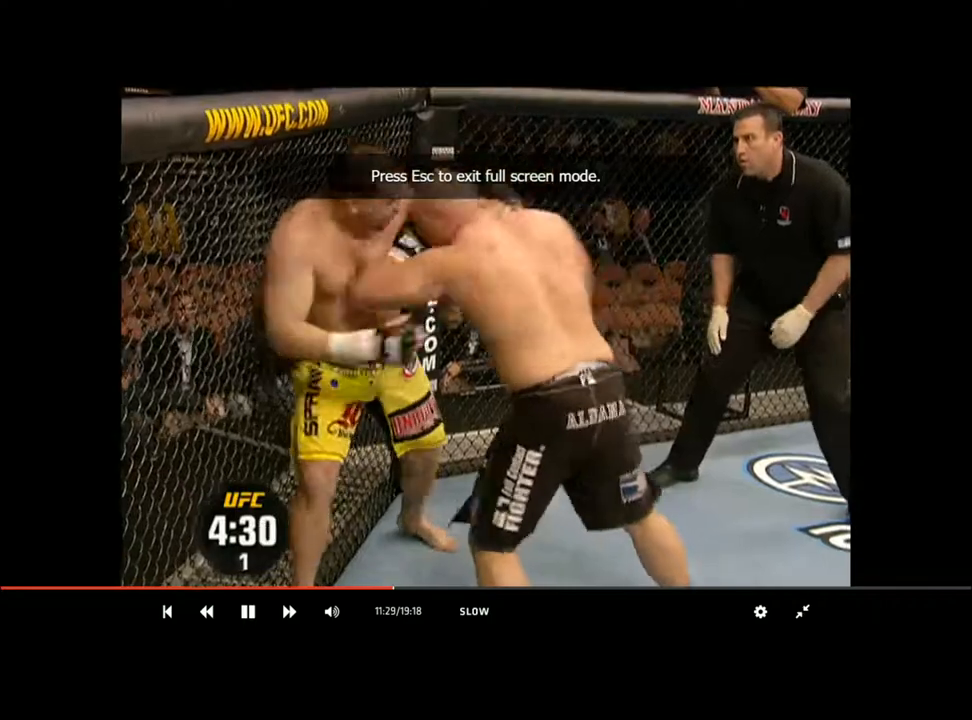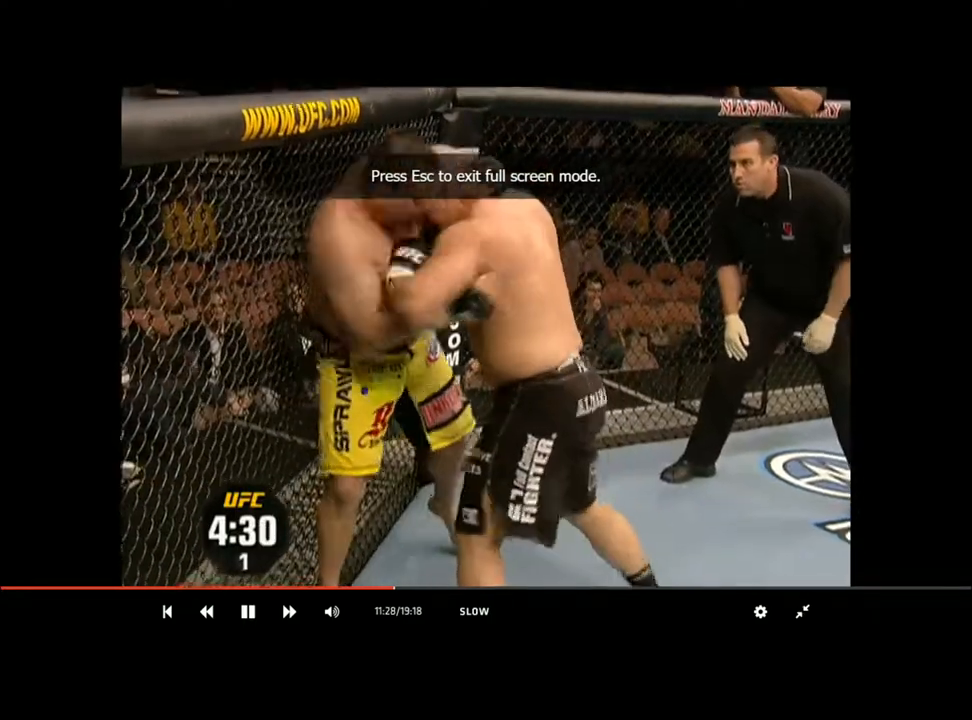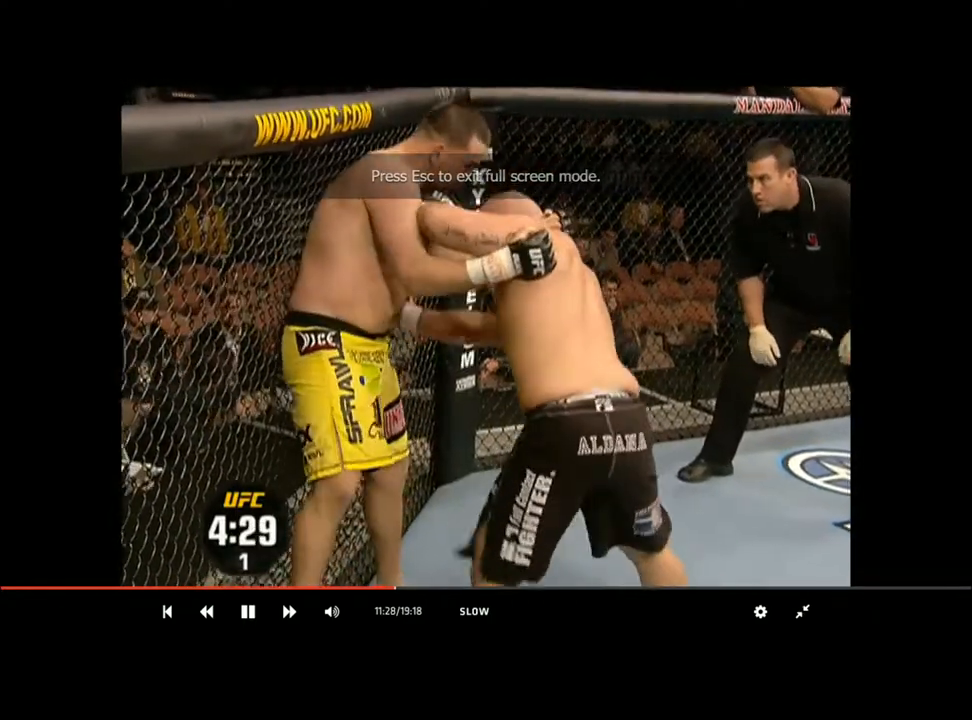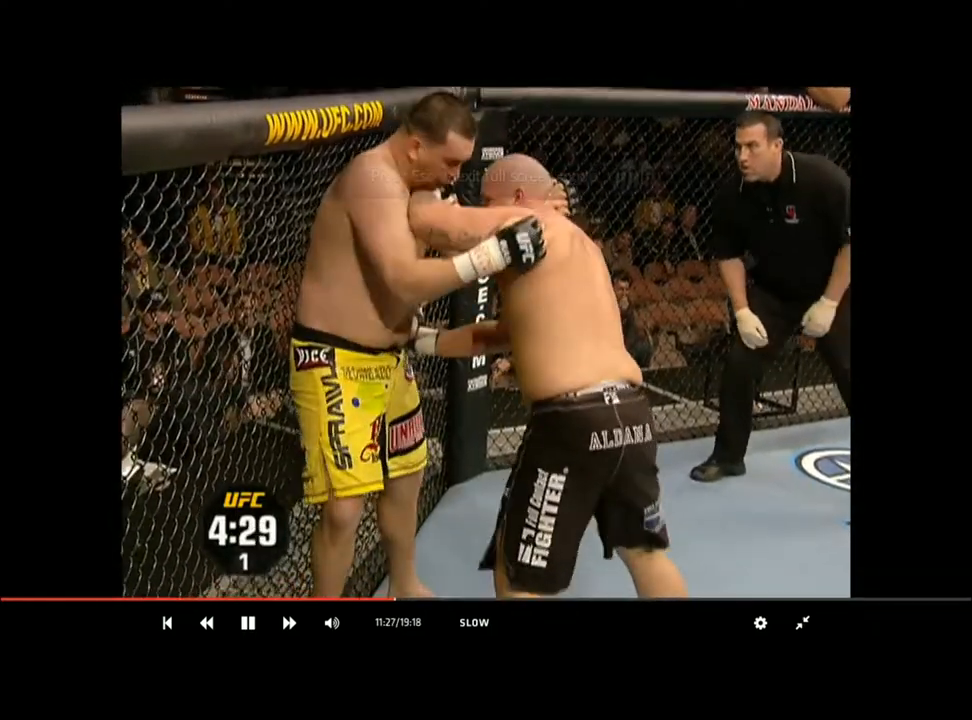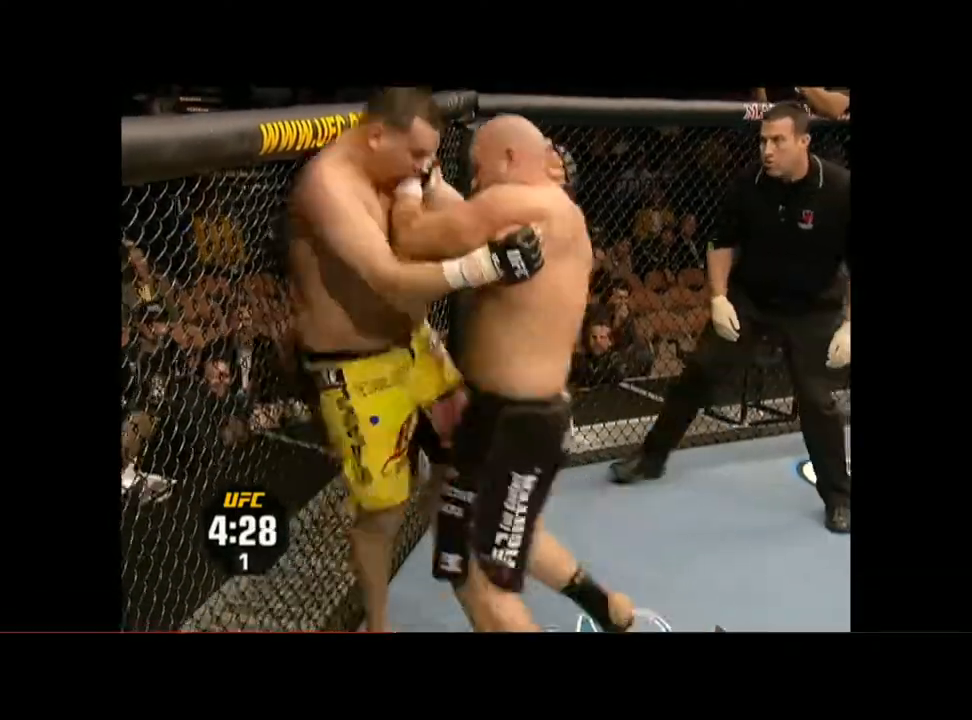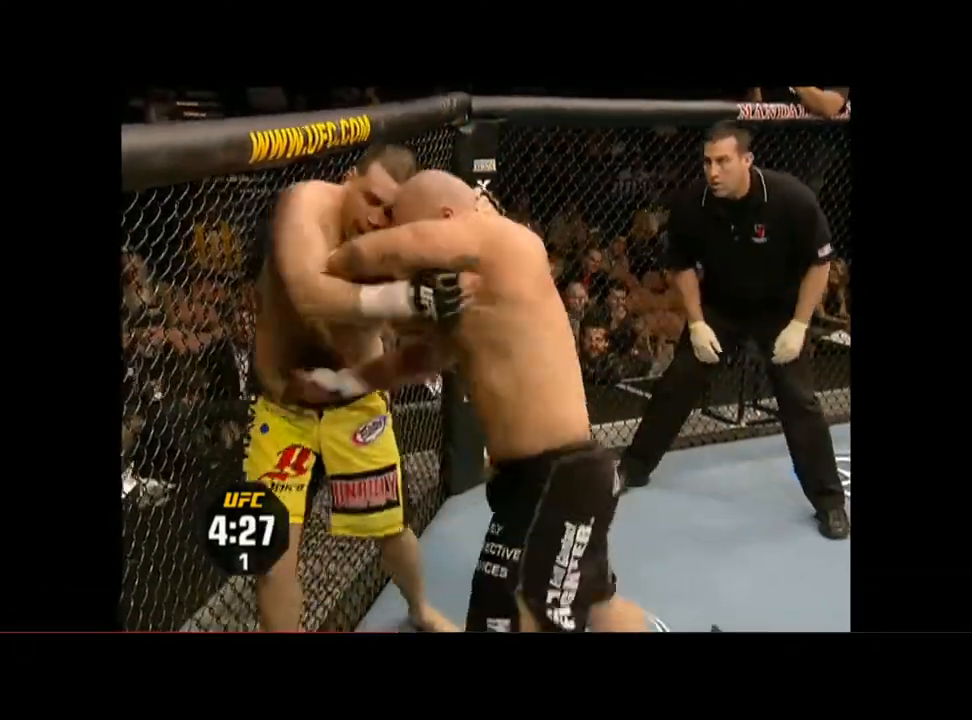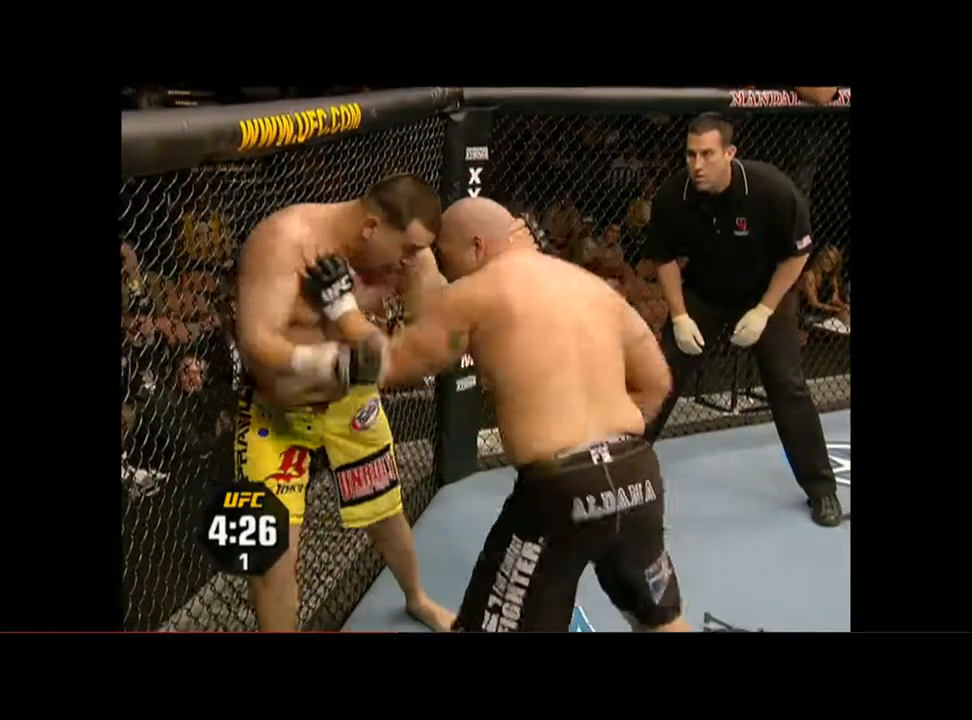
dt=0.7s
person 1, frame 1
left shoulder: (394, 208)
right shoulder: (297, 238)
right elbow: (284, 335)
right wrist: (362, 346)
left hip: (394, 351)
right hip: (329, 365)
left knee: (427, 446)
right knee: (317, 482)
left ankle: (413, 518)
right ankle: (302, 588)
person 1, frame 2
right shoulder: (340, 236)
right elbow: (371, 333)
left hip: (413, 340)
right hip: (356, 358)
left knee: (455, 435)
right knee: (346, 487)
left ankle: (445, 504)
right ankle: (328, 588)
person 1, frame 3
left shoulder: (402, 182)
right shoulder: (389, 173)
right elbow: (416, 274)
right wrist: (503, 265)
left hip: (368, 347)
right hip: (325, 344)
left knee: (390, 472)
right knee: (339, 486)
left ankle: (390, 582)
person 1, frame 4
left shoulder: (412, 184)
right shoulder: (373, 179)
right elbow: (405, 282)
left wrist: (525, 215)
right wrist: (493, 254)
left hip: (389, 359)
right hip: (334, 362)
left knee: (404, 479)
right knee: (344, 510)
left ankle: (404, 587)
person 1, frame 5
left shoulder: (391, 174)
right shoulder: (328, 184)
right elbow: (388, 280)
right wrist: (483, 263)
left hip: (412, 346)
right hip: (353, 367)
right knee: (380, 511)
right ankle: (375, 623)
person 1, frame 6
right shoulder: (306, 202)
right elbow: (310, 295)
right wrist: (404, 298)
left hip: (356, 408)
right hip: (282, 407)
left knee: (390, 530)
right knee: (272, 555)
left ankle: (421, 610)
person 1, frame 7
left shoulder: (399, 252)
right shoulder: (286, 237)
right elbow: (256, 345)
right wrist: (329, 364)
left hip: (350, 399)
right hip: (274, 408)
left knee: (386, 514)
right knee: (276, 554)
left ankle: (417, 599)
person 2, frame 1
left shoulder: (451, 262)
right shoulder: (550, 224)
left elbow: (365, 291)
left hip: (547, 409)
right hip: (607, 392)
left knee: (491, 543)
right knee: (639, 514)
right ankle: (682, 588)
person 2, frame 2
left shoulder: (471, 235)
right shoulder: (526, 206)
left elbow: (414, 306)
left wrist: (399, 273)
left hip: (539, 398)
right hip: (576, 383)
left knee: (477, 534)
right knee: (583, 507)
right ankle: (646, 584)
person 2, frame 3
left shoulder: (548, 244)
right shoulder: (573, 275)
right elbow: (478, 329)
right wrist: (411, 315)
left hip: (563, 431)
right hip: (627, 424)
left knee: (494, 572)
right knee: (651, 546)
person 2, frame 4
right shoulder: (577, 243)
right elbow: (503, 332)
right wrist: (426, 338)
left hip: (572, 424)
right hip: (631, 414)
left knee: (517, 578)
right knee: (645, 551)
person 2, frame 5
left shoulder: (520, 207)
right shoulder: (566, 221)
left elbow: (411, 237)
left wrist: (403, 193)
left hip: (512, 420)
right hip: (531, 411)
left knee: (482, 586)
right knee: (518, 531)
right ankle: (601, 602)
person 2, frame 6
left shoulder: (498, 239)
right shoulder: (469, 278)
left elbow: (378, 252)
right elbow: (423, 355)
left wrist: (335, 265)
right wrist: (345, 380)
left hip: (557, 478)
right hip: (571, 470)
right knee: (597, 601)
person 2, frame 7
left shoulder: (476, 295)
right shoulder: (590, 285)
left elbow: (391, 366)
right elbow: (657, 379)
left hip: (560, 490)
right hip: (634, 477)
left knee: (487, 630)
right knee: (659, 615)
person 3, frame 1
left shoulder: (822, 184)
right shoulder: (730, 191)
left elbow: (842, 256)
right elbow: (722, 250)
left wrist: (804, 312)
right wrist: (719, 307)
left hip: (818, 309)
right hip: (753, 301)
left knee: (831, 398)
right knee: (713, 378)
left ankle: (849, 489)
right ankle: (682, 463)
person 3, frame 2
left shoulder: (820, 194)
right shoulder: (730, 206)
left elbow: (847, 258)
right elbow: (726, 262)
left wrist: (828, 319)
right wrist: (731, 316)
left hip: (827, 302)
right hip: (767, 300)
left knee: (843, 388)
right knee: (727, 373)
right ankle: (699, 458)
person 3, frame 3
left shoulder: (838, 201)
right shoulder: (749, 214)
right elbow: (748, 273)
left wrist: (851, 333)
right wrist: (757, 328)
left hip: (843, 303)
right hip: (788, 299)
right knee: (741, 365)
right ankle: (716, 457)
person 3, frame 4
left shoulder: (823, 178)
right shoulder: (734, 194)
left elbow: (850, 242)
right elbow: (729, 255)
left wrist: (828, 303)
right wrist: (742, 312)
left hip: (833, 293)
right hip: (772, 293)
left knee: (849, 375)
right knee: (739, 365)
right ankle: (728, 456)
person 3, frame 5
left shoulder: (840, 190)
right shoulder: (746, 185)
left elbow: (847, 265)
right elbow: (723, 243)
left wrist: (847, 325)
right wrist: (719, 298)
left hip: (811, 308)
right hip: (748, 298)
left knee: (815, 399)
right knee: (699, 372)
left ankle: (838, 495)
right ankle: (651, 457)
person 3, frame 6
left shoulder: (791, 198)
right shoulder: (692, 205)
left elbow: (819, 263)
right elbow: (683, 266)
left wrist: (798, 326)
right wrist: (697, 323)
left hip: (781, 308)
right hip: (717, 306)
left knee: (798, 399)
right knee: (677, 383)
left ankle: (829, 500)
right ankle: (635, 466)
person 3, frame 7
left shoulder: (773, 190)
right shoulder: (672, 196)
left elbow: (796, 254)
right elbow: (665, 258)
left wrist: (763, 311)
right wrist: (679, 315)
left hip: (769, 293)
right hip: (702, 292)
left knee: (787, 384)
right knee: (666, 368)
left ankle: (821, 488)
